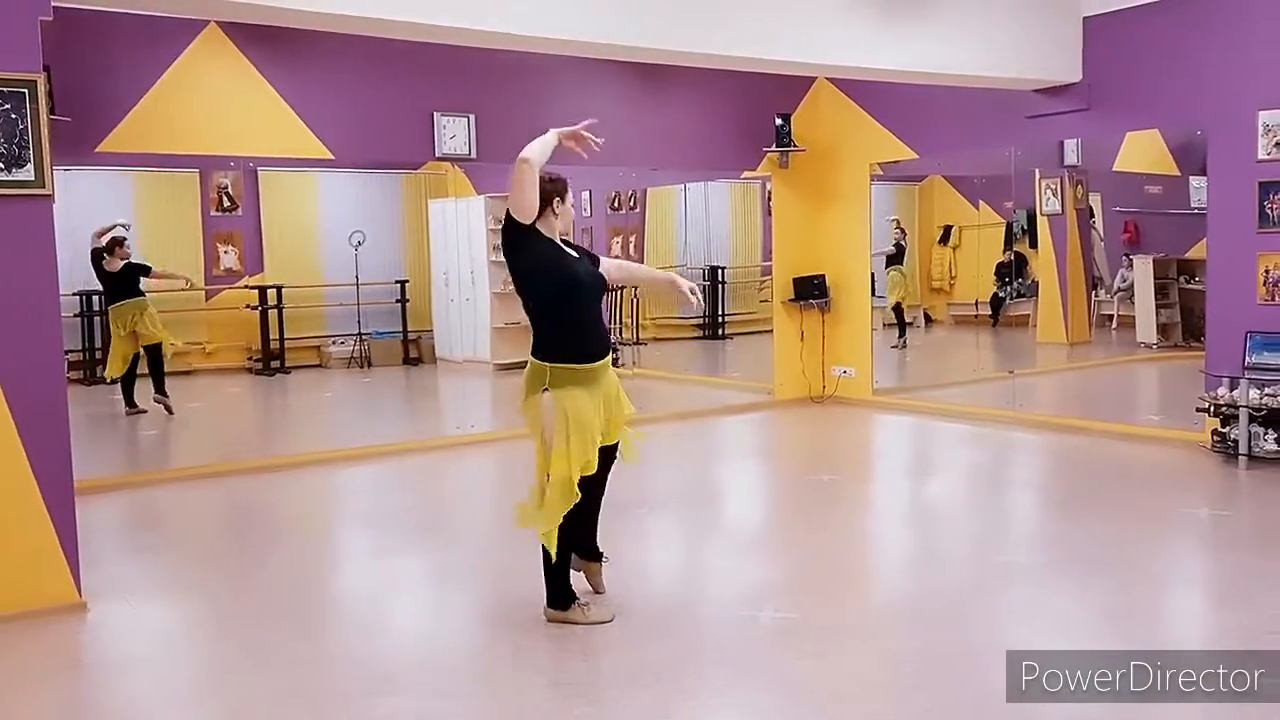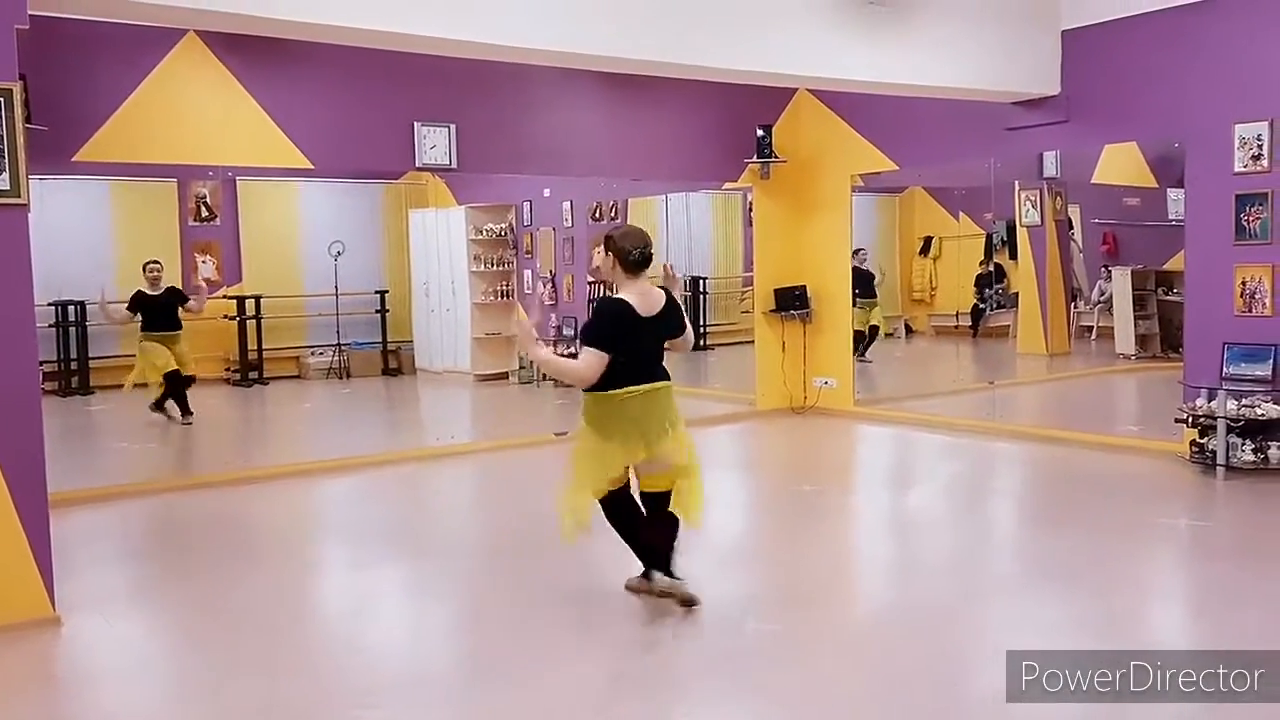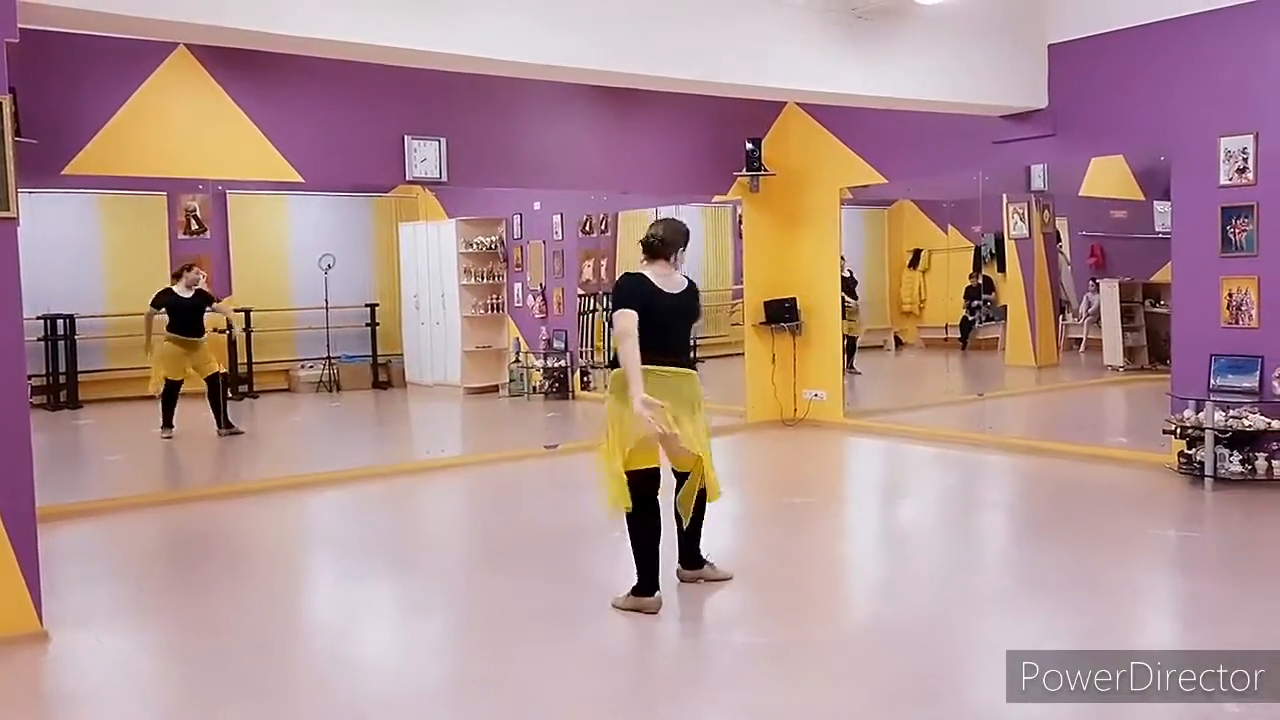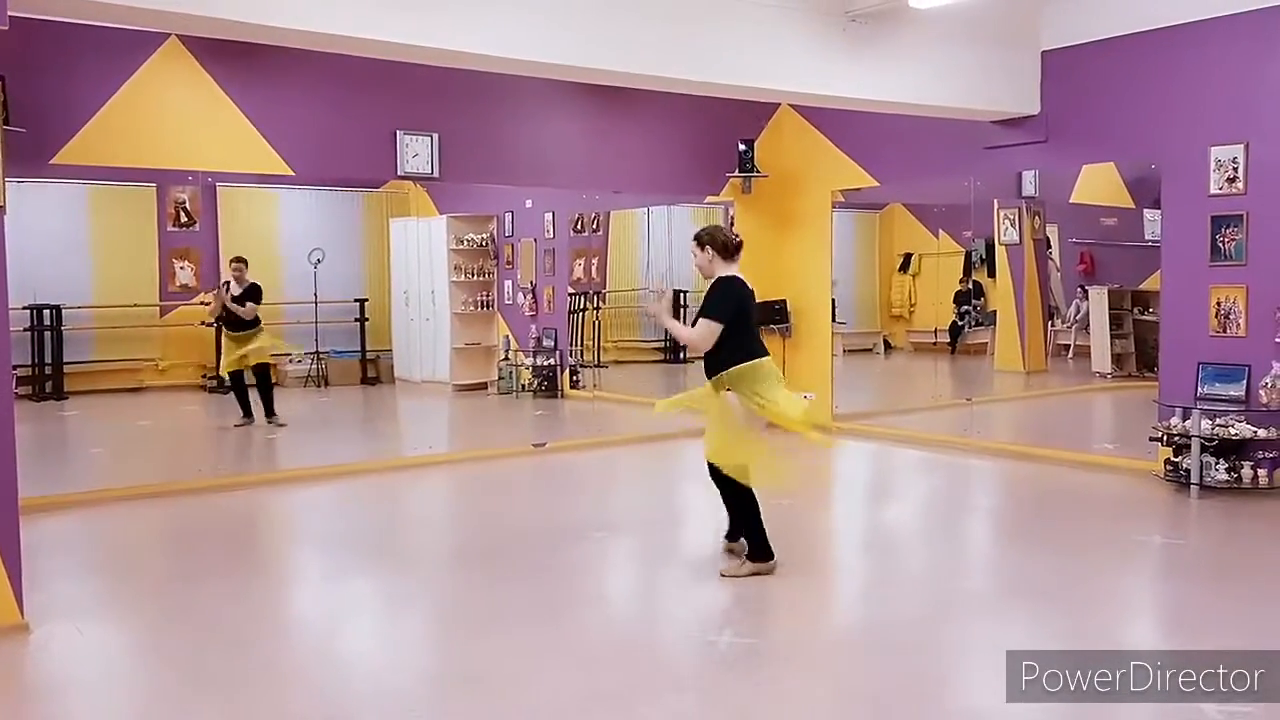
dt=1s
person 1, frame 1
left shoulder: (572, 252)
right shoulder: (524, 244)
left elbow: (617, 269)
right elbow: (525, 165)
left wrist: (670, 277)
right wrist: (559, 136)
left hip: (597, 376)
right hip: (560, 386)
left knee: (599, 466)
right knee: (566, 488)
left ankle: (587, 551)
right ankle: (560, 602)
person 1, frame 2
left shoulder: (610, 311)
right shoulder: (666, 302)
left elbow: (585, 374)
right elbow: (684, 343)
left wrist: (536, 352)
left hip: (610, 417)
right hip: (656, 409)
left knee: (612, 495)
right knee: (659, 497)
left ankle: (654, 572)
right ankle: (661, 570)
person 1, frame 3
left shoulder: (629, 285)
right shoulder: (689, 290)
left elbow: (626, 334)
left wrist: (636, 391)
left hip: (636, 396)
right hip: (683, 389)
left knee: (640, 488)
right knee: (693, 478)
left ankle: (646, 589)
right ankle: (691, 562)
person 1, frame 4
left shoulder: (725, 288)
right shoulder: (729, 285)
left elbow: (698, 343)
right elbow: (699, 335)
left wrist: (665, 318)
right wrist: (669, 314)
left hip: (742, 388)
right hip: (740, 385)
left knee: (726, 469)
right knee: (723, 464)
left ankle: (760, 555)
right ankle: (737, 536)
person 2, frame 1
left shoulder: (99, 264)
right shoulder: (130, 267)
left elbow: (95, 237)
right elbow: (161, 274)
left wrist: (114, 225)
right wrist: (185, 276)
left hip: (117, 314)
right hip: (139, 309)
left knee: (128, 358)
right knee: (154, 351)
left ankle: (130, 404)
right ankle: (161, 392)
person 2, frame 2
left shoulder: (173, 292)
right shoulder: (139, 296)
left elbow: (196, 309)
right elbow: (124, 319)
left wrist: (202, 293)
right wrist: (105, 310)
left hip: (174, 340)
right hip: (151, 342)
left knee: (188, 378)
right knee: (174, 378)
left ankle: (158, 404)
right ankle: (185, 412)
person 2, frame 3
left shoulder: (202, 294)
right shoulder: (167, 294)
left elbow: (222, 308)
right elbow: (149, 315)
right wrist: (148, 341)
left hip: (198, 345)
right hip: (175, 344)
left knee: (217, 382)
right knee: (172, 386)
left ankle: (224, 424)
right ankle: (167, 425)
person 2, frame 4
left shoulder: (254, 288)
right shoulder: (225, 286)
left elbow: (249, 315)
right elbow: (213, 314)
left wrist: (228, 303)
right wrist: (218, 301)
left hip: (253, 336)
right hip: (231, 339)
left knee: (262, 373)
right knee: (235, 378)
left ankle: (271, 414)
right ankle: (247, 415)
